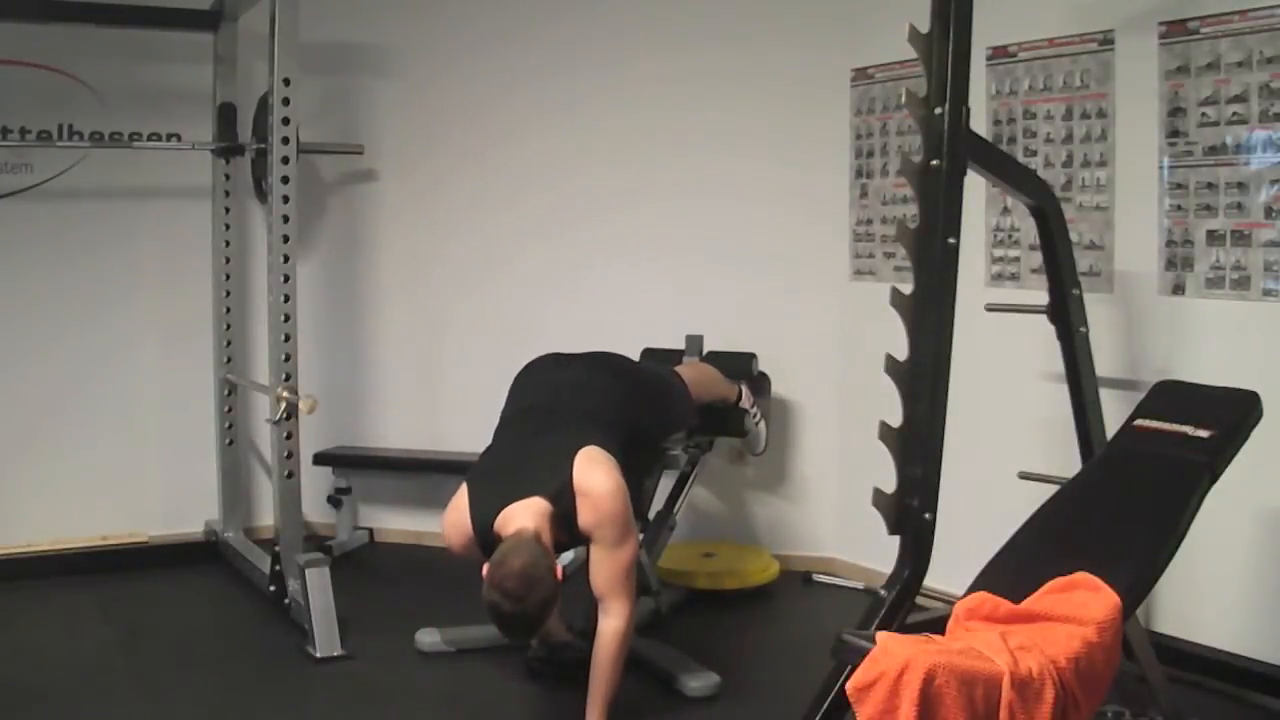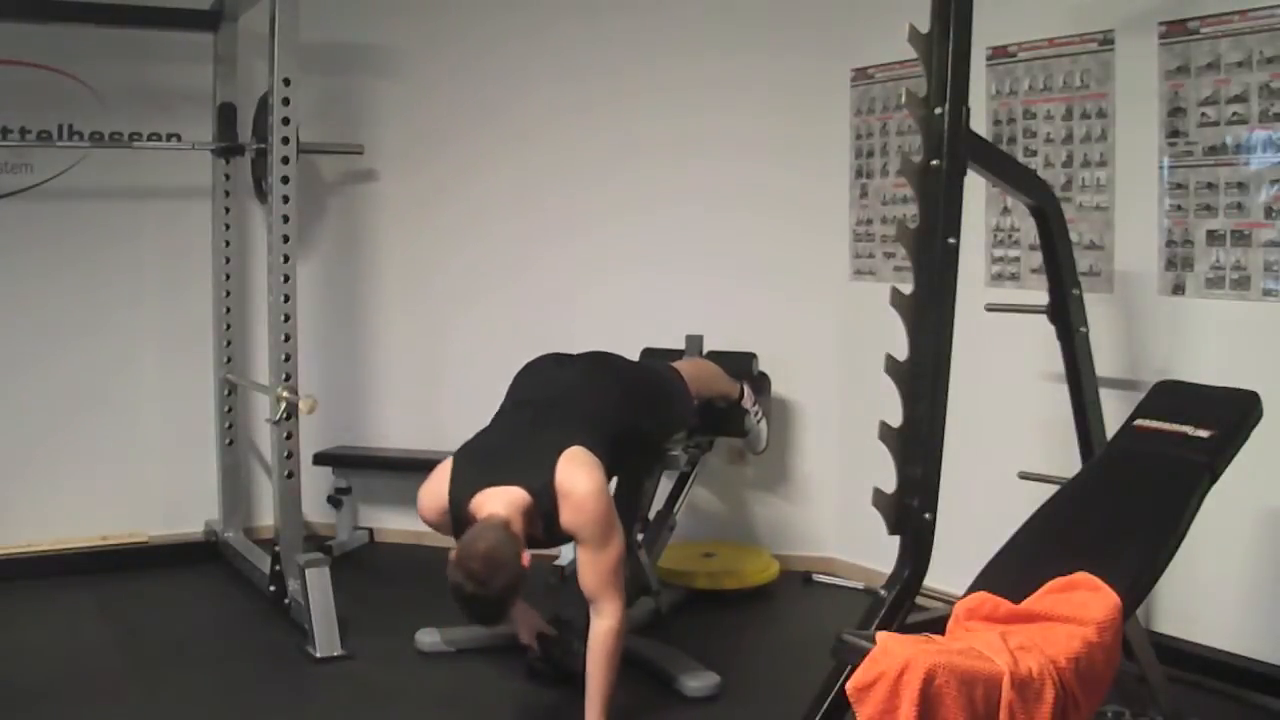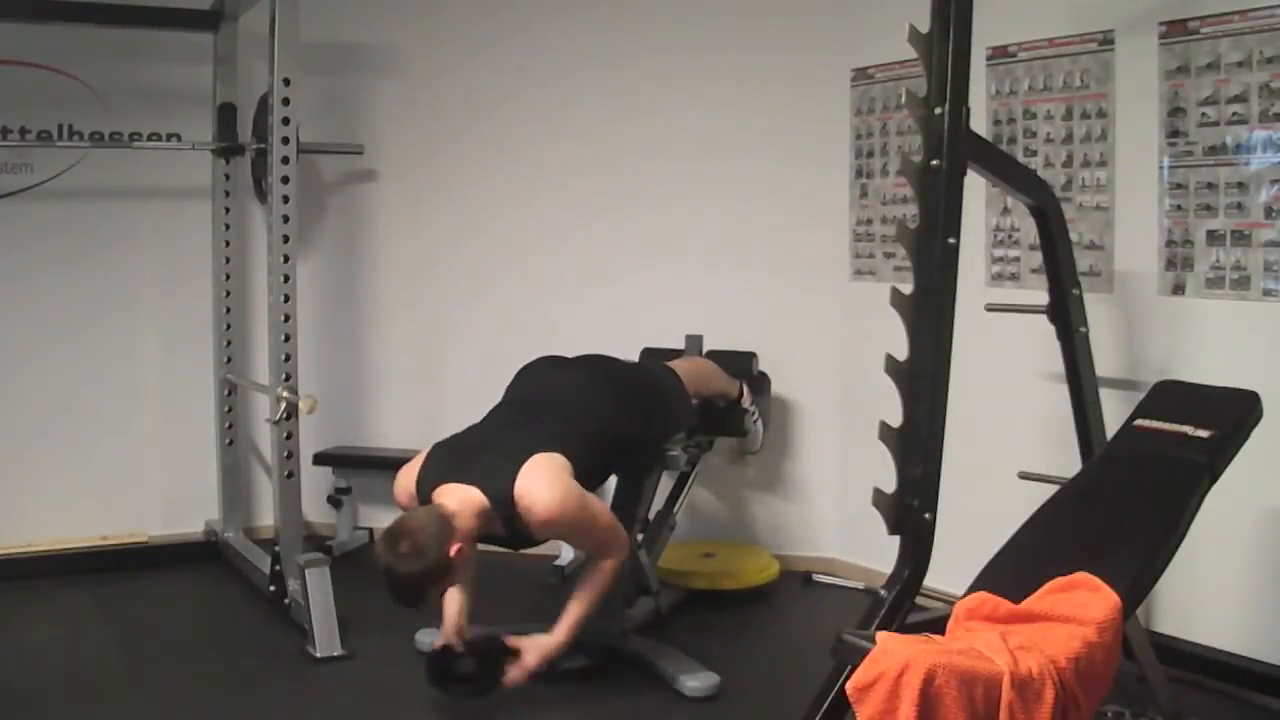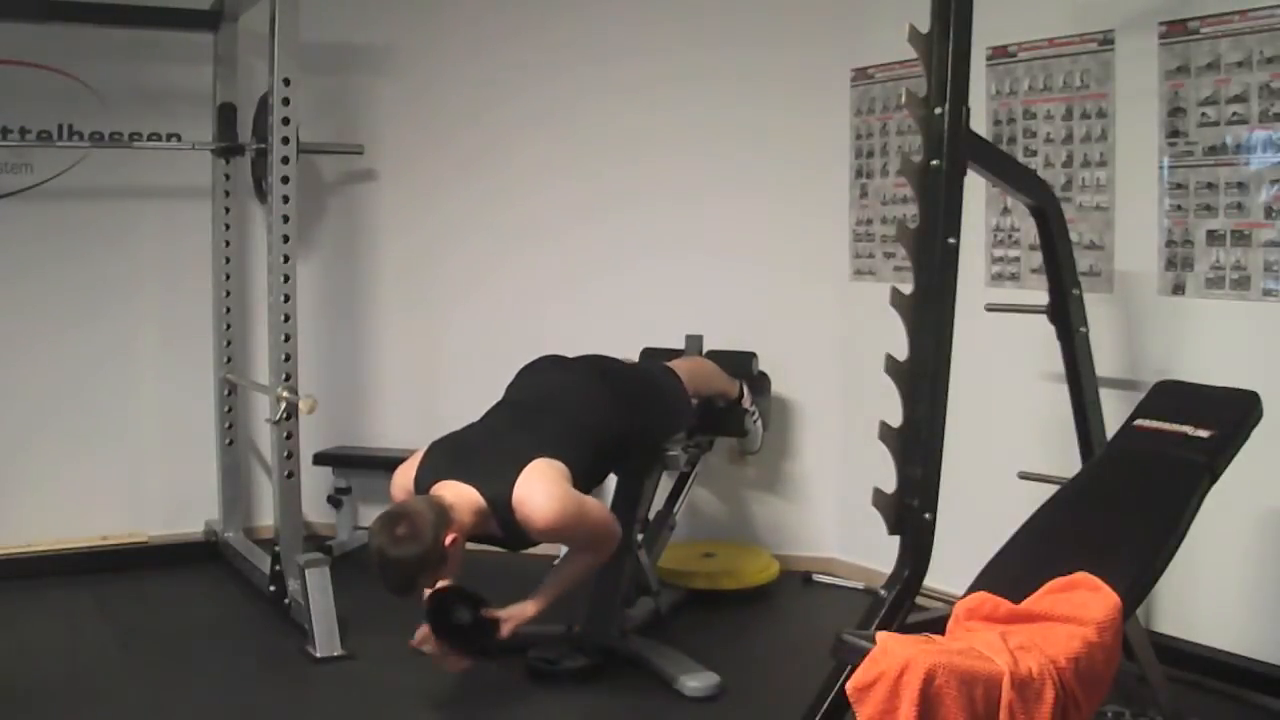
dt=0.4s
person 1, frame 1
left shoulder: (597, 493)
right shoulder: (462, 528)
left elbow: (615, 612)
right wrist: (545, 612)
left hip: (618, 387)
right hip: (539, 380)
left knee: (679, 384)
left ankle: (738, 397)
person 1, frame 2
left shoulder: (579, 495)
right shoulder: (436, 502)
left elbow: (606, 610)
right wrist: (517, 610)
left hip: (616, 388)
right hip: (538, 379)
left knee: (679, 380)
left ankle: (740, 396)
person 1, frame 3
left shoulder: (543, 498)
right shoulder: (412, 485)
left elbow: (613, 551)
right elbow: (459, 536)
left wrist: (555, 640)
right wrist: (453, 609)
left hip: (613, 397)
right hip: (540, 379)
left knee: (677, 380)
left ankle: (738, 397)
person 1, frame 4
left shoulder: (541, 506)
right shoulder: (407, 486)
left elbow: (606, 538)
right elbow: (429, 557)
left wrist: (528, 609)
left hip: (611, 398)
right hip: (541, 378)
left knee: (673, 379)
left ankle: (737, 396)
